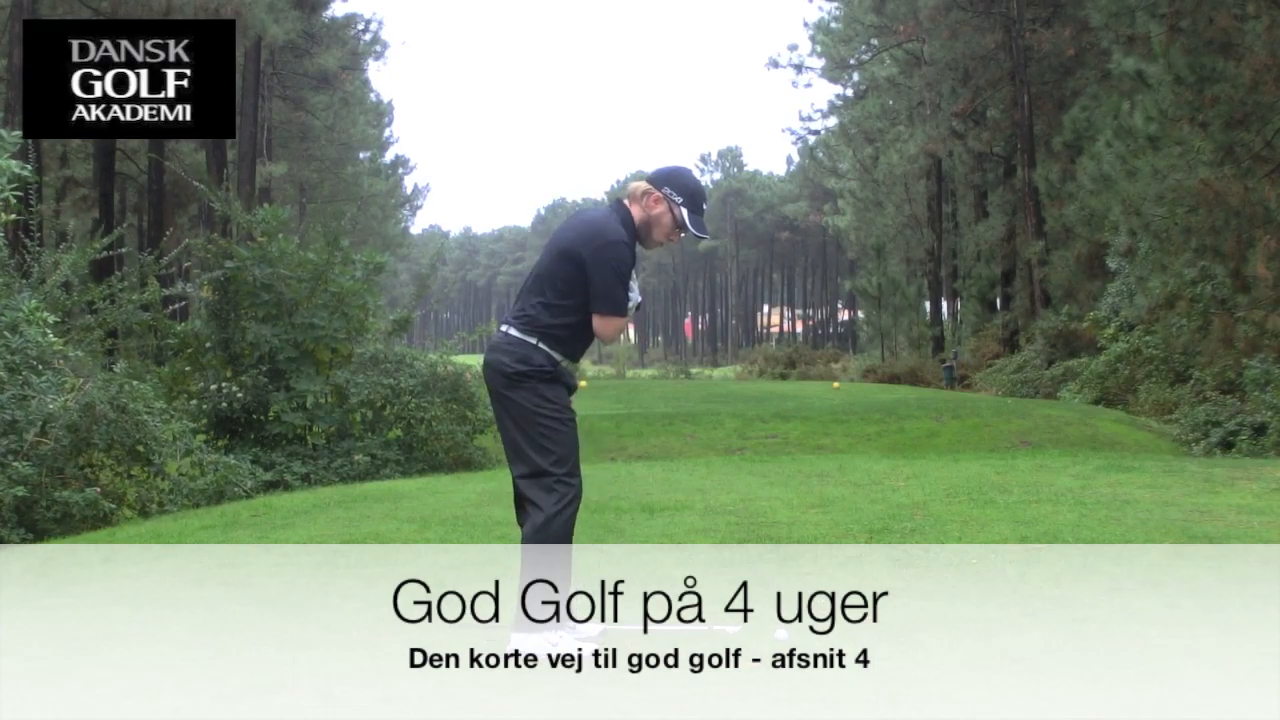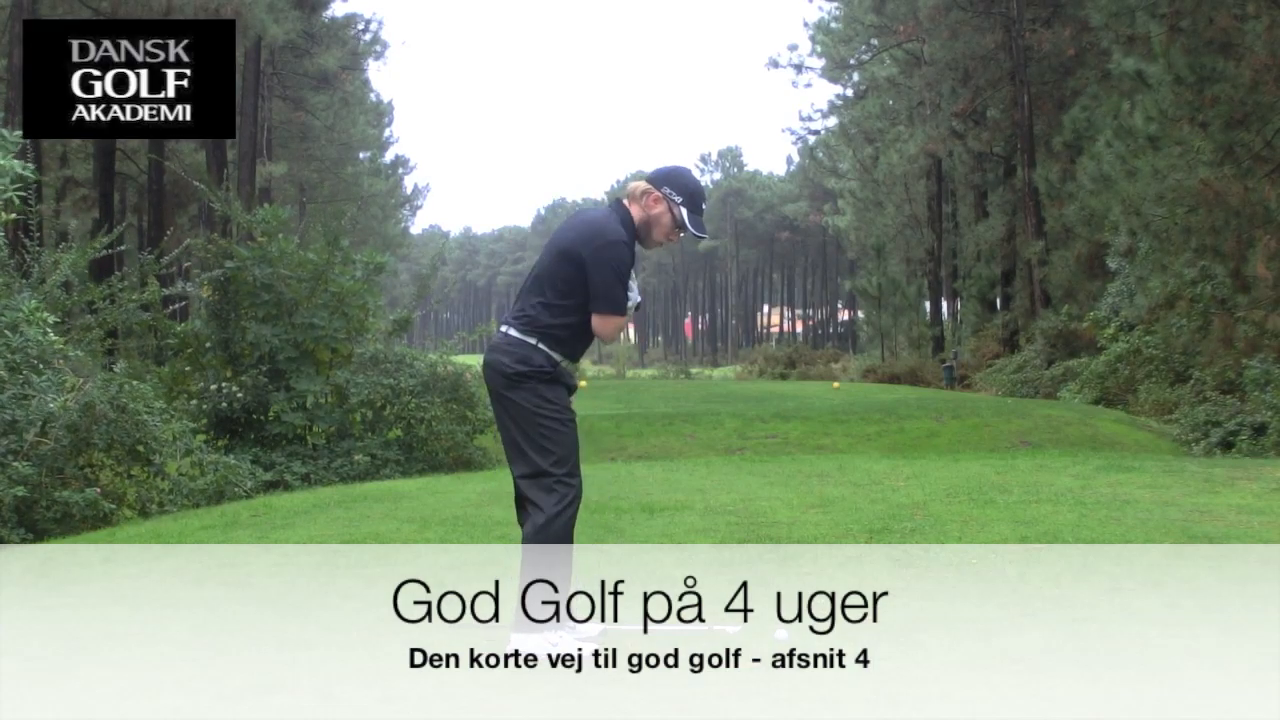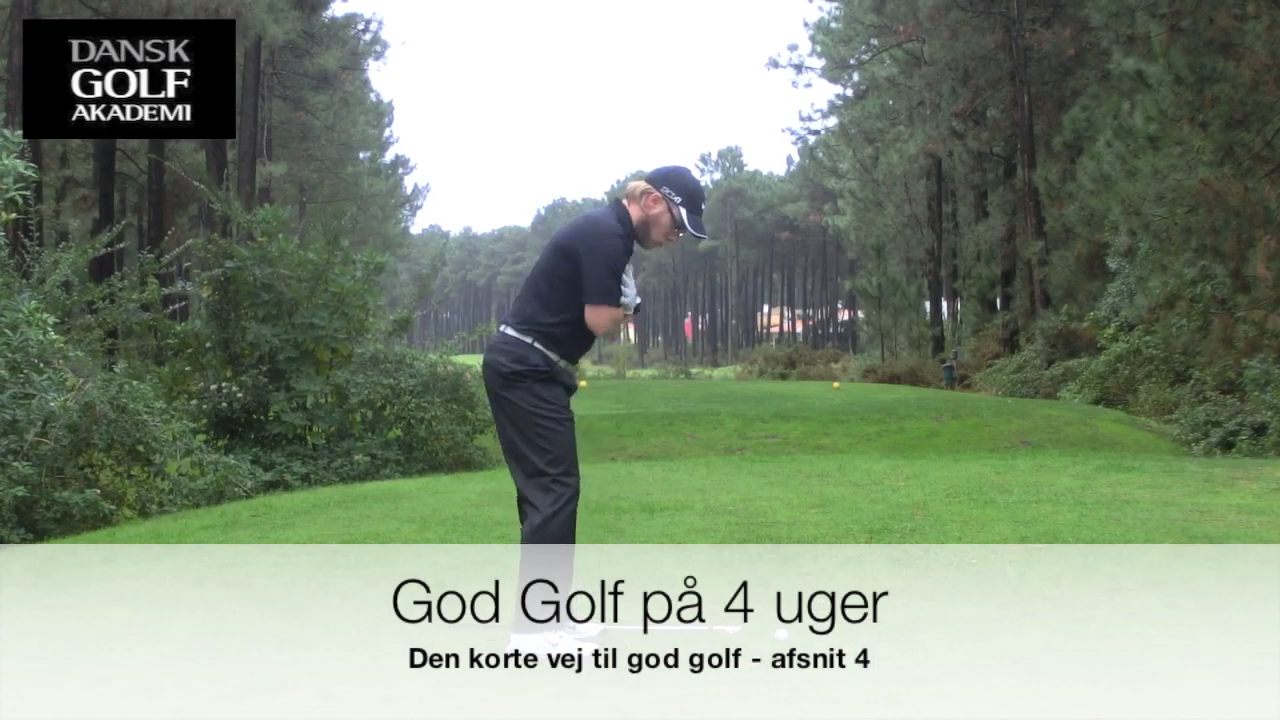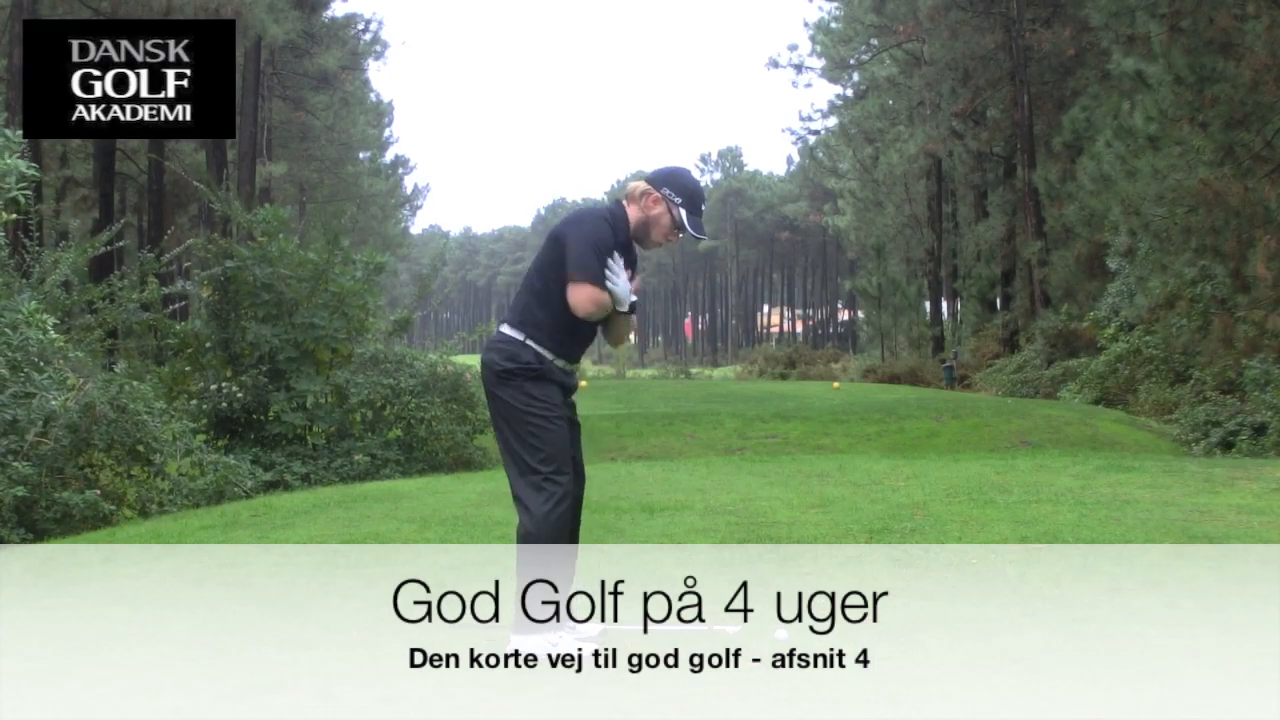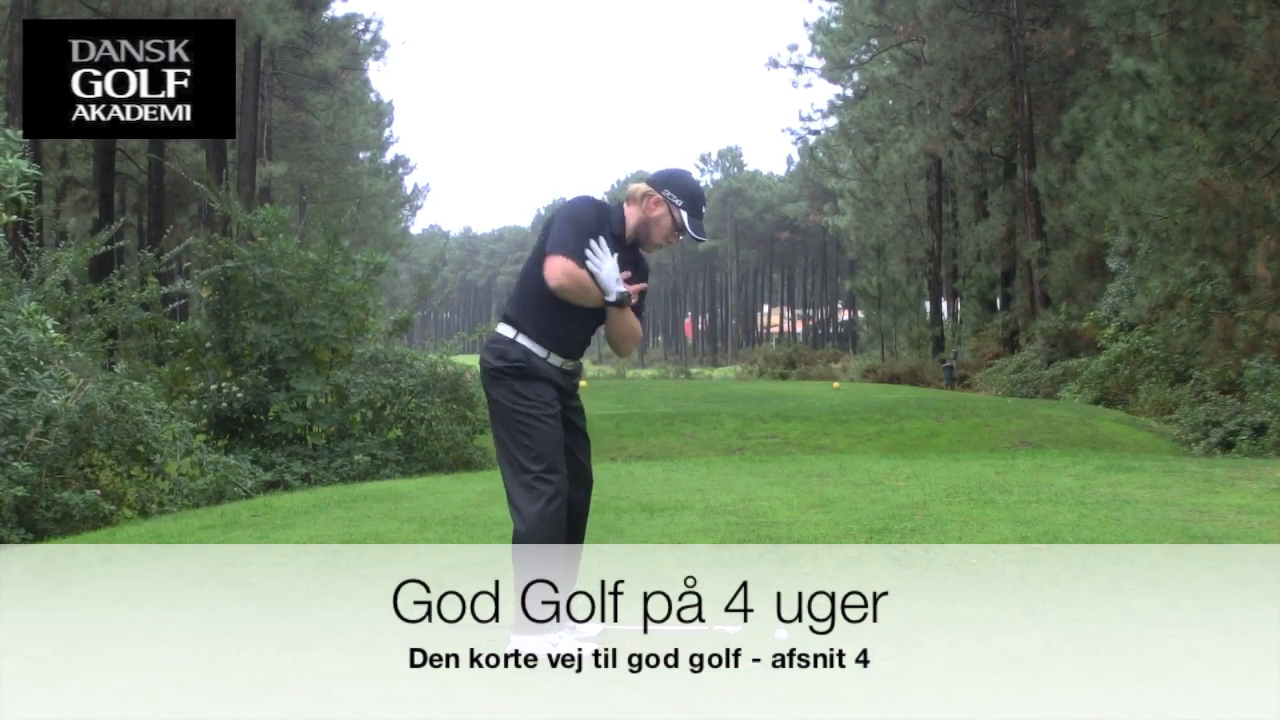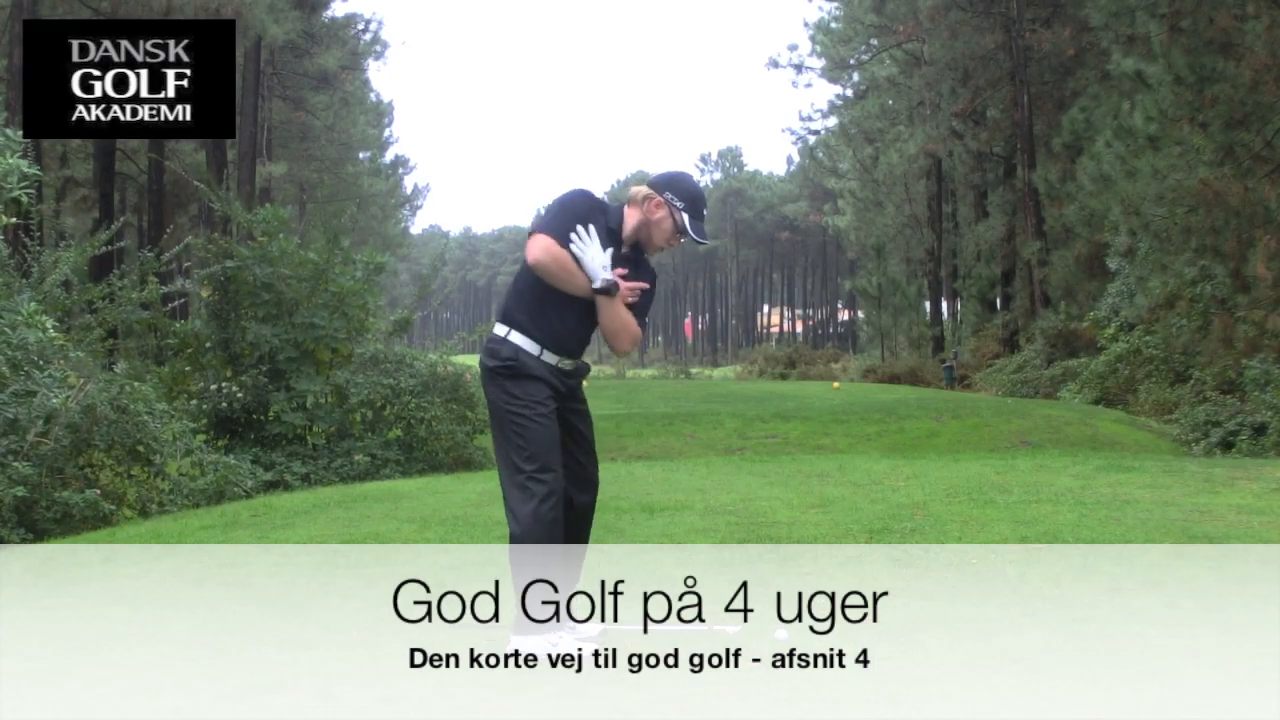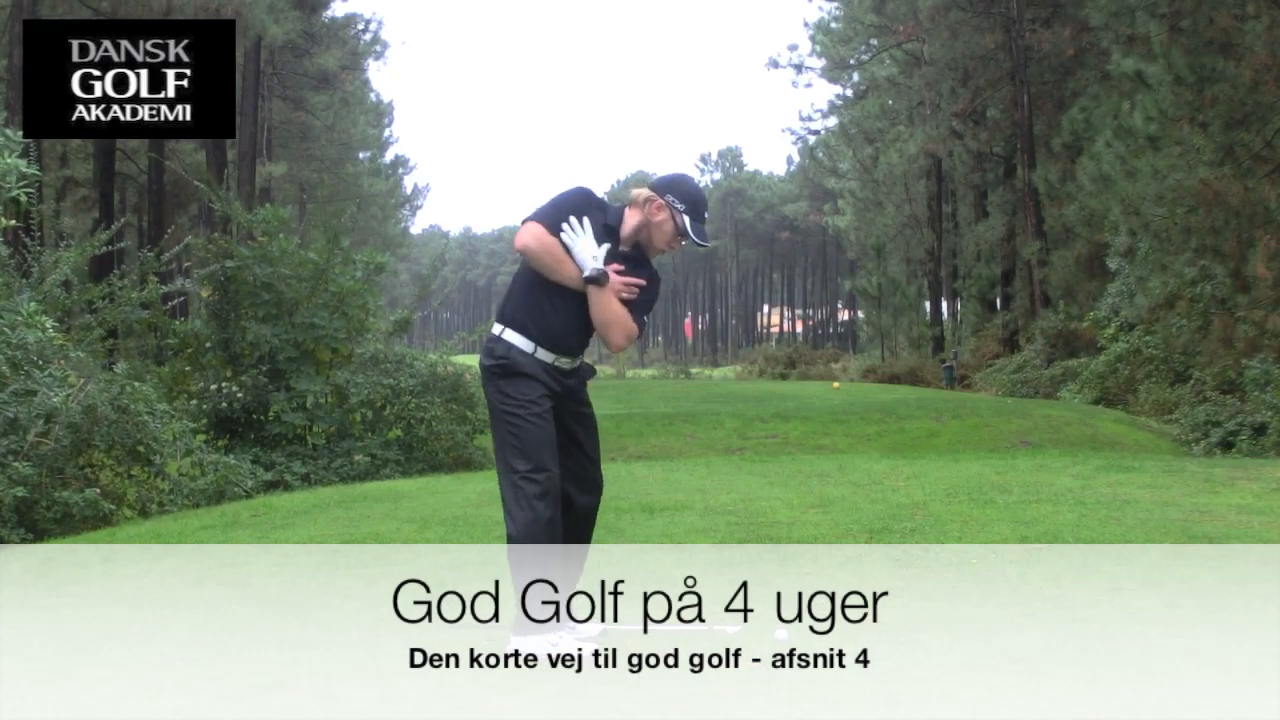
dt=0.1s
person 1, frame 1
left shoulder: (605, 226)
right shoulder: (610, 238)
right elbow: (607, 329)
left wrist: (624, 301)
right wrist: (631, 303)
left hip: (525, 363)
right hip: (528, 368)
left knee: (545, 488)
right knee: (555, 489)
right ankle: (531, 626)
person 1, frame 2
left shoulder: (604, 226)
right shoulder: (610, 238)
right elbow: (606, 328)
left wrist: (624, 300)
right wrist: (630, 303)
left hip: (525, 364)
right hip: (529, 369)
left knee: (546, 488)
right knee: (555, 490)
right ankle: (532, 626)
person 1, frame 3
left shoulder: (613, 237)
right shoulder: (605, 232)
left elbow: (604, 315)
right elbow: (599, 320)
left wrist: (623, 301)
right wrist: (626, 303)
left hip: (538, 370)
right hip: (524, 367)
left knee: (556, 488)
right knee: (552, 490)
right ankle: (531, 626)
person 1, frame 4
left shoulder: (623, 247)
right shoulder: (596, 224)
left elbow: (617, 337)
right elbow: (581, 300)
left wrist: (621, 301)
right wrist: (620, 299)
left hip: (542, 370)
right hip: (521, 366)
left knee: (564, 488)
right knee: (546, 490)
right ankle: (531, 626)
person 1, frame 5
left shoulder: (634, 266)
right shoulder: (587, 214)
left elbow: (626, 344)
right elbow: (558, 276)
left wrist: (613, 295)
right wrist: (610, 294)
left hip: (558, 373)
right hip: (518, 364)
left knee: (574, 489)
right knee: (542, 489)
right ankle: (532, 626)
person 1, frame 6
left shoulder: (640, 270)
right shoulder: (582, 208)
left elbow: (625, 344)
right elbow: (538, 255)
left wrist: (602, 283)
right wrist: (599, 285)
left hip: (561, 374)
right hip: (517, 364)
left knee: (578, 490)
right knee: (538, 489)
right ankle: (532, 626)
person 1, frame 7
left shoulder: (643, 276)
right shoulder: (582, 206)
left elbow: (619, 338)
right elbow: (527, 239)
left wrist: (594, 275)
right wrist: (590, 278)
left hip: (566, 374)
right hip: (516, 363)
left knee: (582, 491)
right knee: (535, 489)
right ankle: (531, 626)
